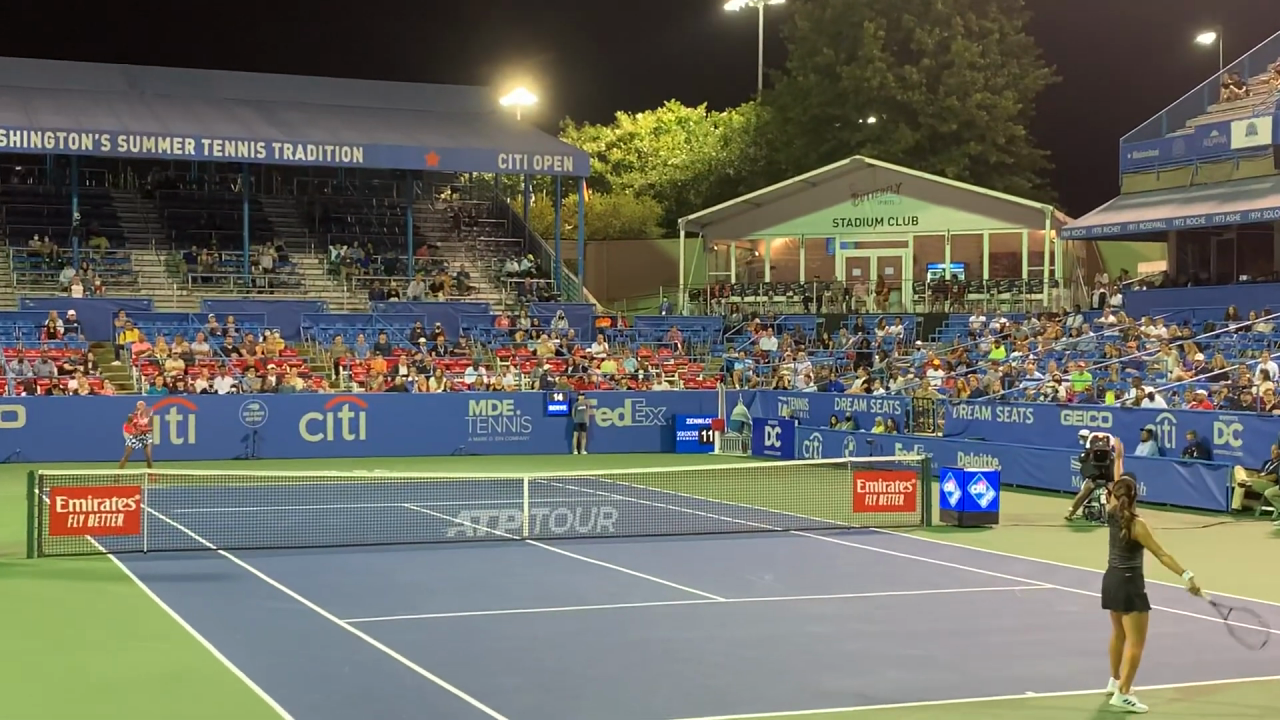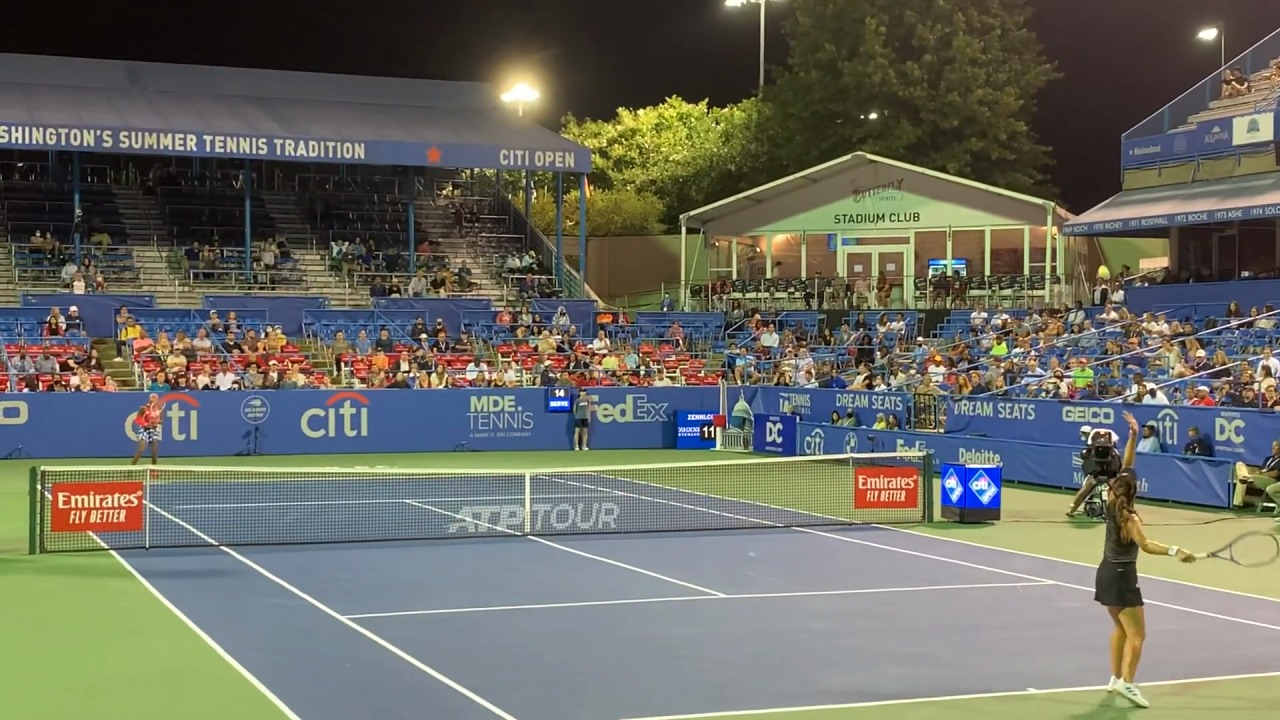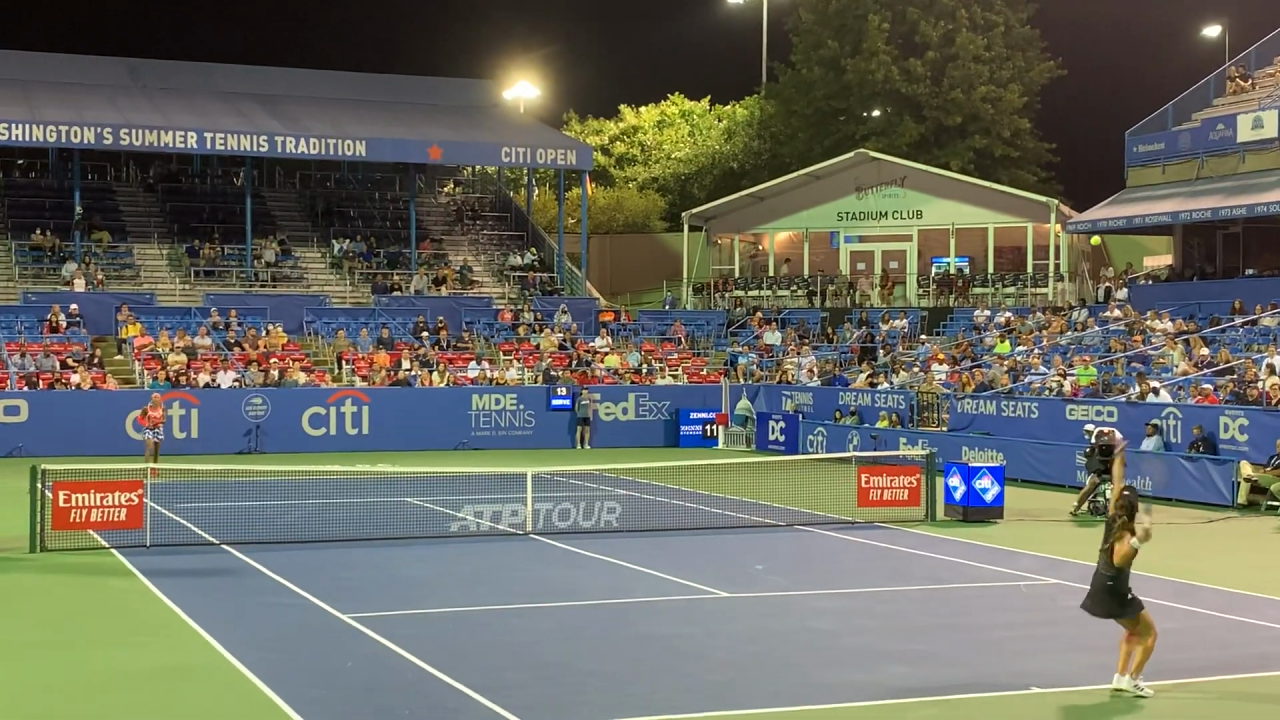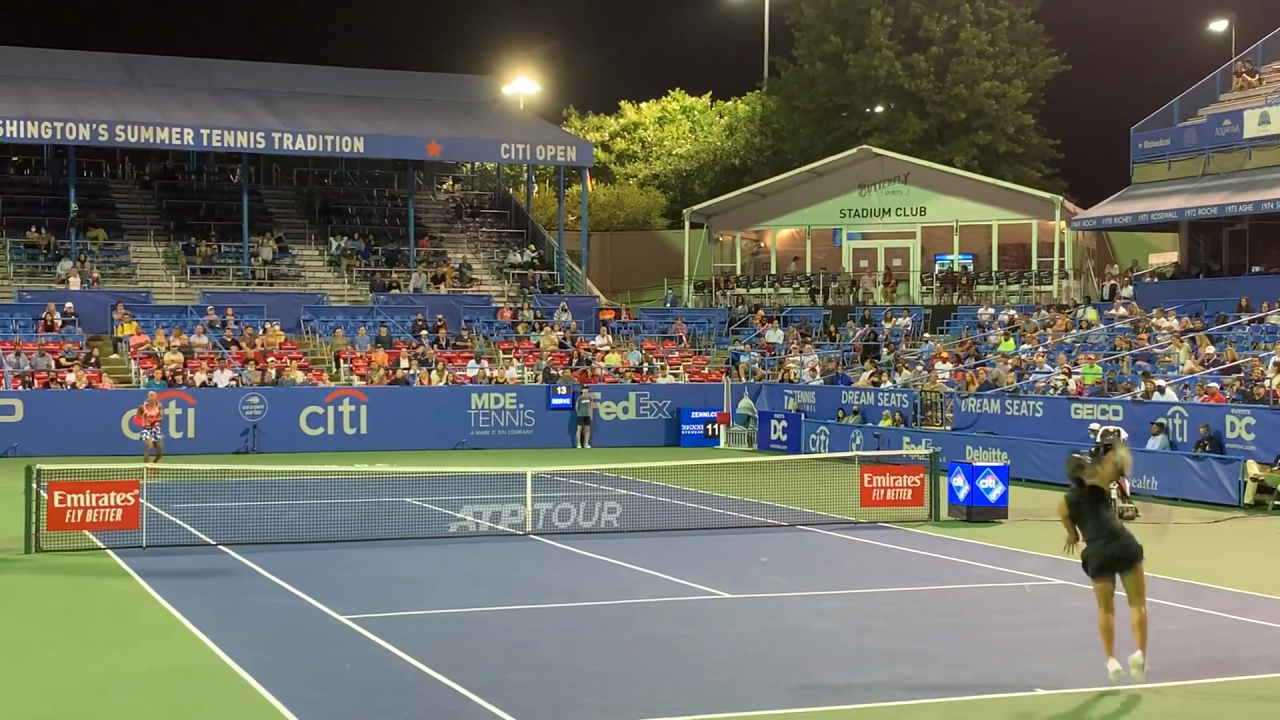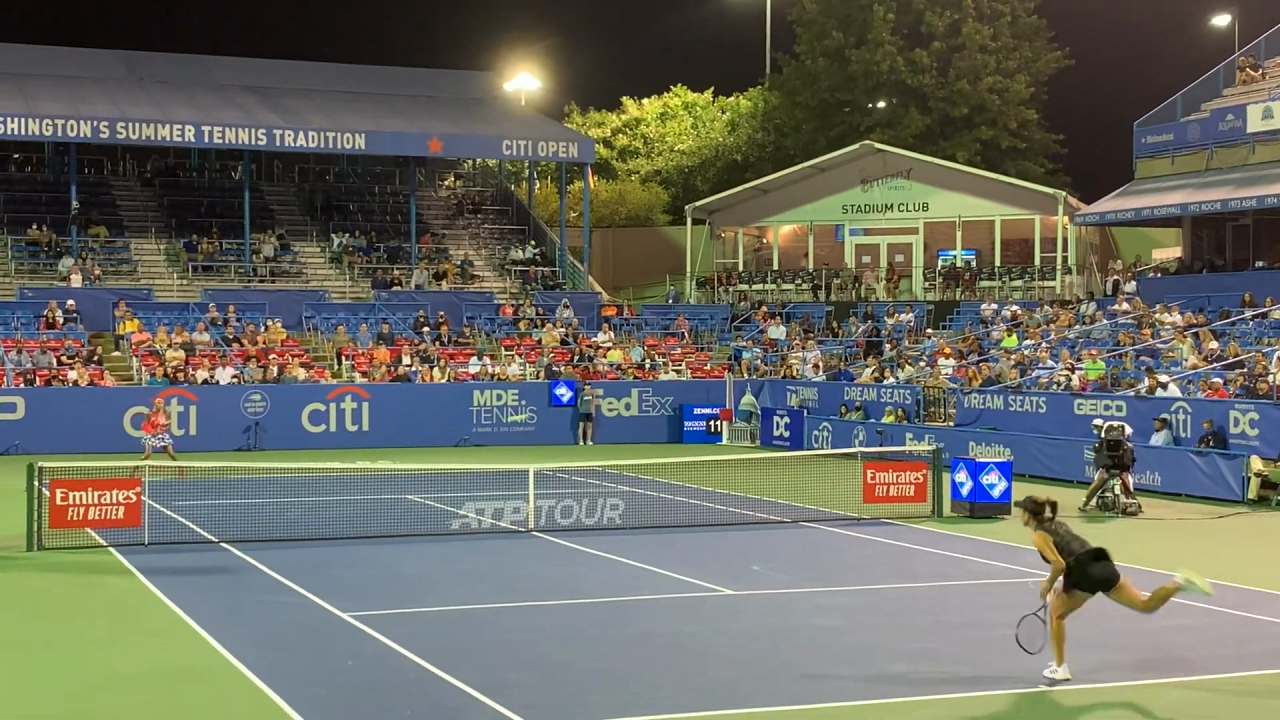
dt=0.3s
person 1, frame 1
left shoulder: (1112, 510)
right shoulder: (1136, 525)
left elbow: (1117, 495)
right elbow: (1162, 555)
left wrist: (1118, 457)
right wrist: (1187, 576)
left hip: (1111, 579)
right hip: (1128, 584)
left knee: (1120, 636)
right knee: (1135, 643)
left ankle: (1115, 681)
right ankle: (1123, 695)
person 1, frame 2
left shoulder: (1111, 505)
right shoulder: (1130, 519)
left elbow: (1126, 467)
right elbow: (1146, 545)
right wrist: (1175, 551)
left hip: (1105, 574)
right hip: (1122, 577)
left knee: (1120, 629)
right knee: (1136, 635)
left ankle: (1115, 679)
right ankle: (1126, 682)
person 1, frame 3
left shoulder: (1114, 517)
right shoulder: (1123, 535)
left elbow: (1118, 484)
right elbow: (1119, 561)
left wrist: (1119, 455)
right wrist: (1138, 542)
left hip: (1101, 588)
right hip: (1114, 591)
left knee: (1133, 631)
right knee: (1149, 634)
left ankle: (1121, 677)
right ankle: (1132, 680)
person 1, frame 4
left shoulder: (1064, 504)
right shoulder: (1096, 487)
left elbow: (1073, 536)
left wrist: (1071, 537)
left hip: (1098, 554)
right hip: (1123, 547)
left knee: (1106, 610)
right knee: (1138, 605)
right ankle: (1139, 654)
person 1, frame 5
left shoulder: (1039, 536)
right shoulder: (1055, 524)
left elbow: (1059, 564)
left wrist: (1048, 583)
left hip: (1085, 573)
right hip: (1101, 568)
left knee: (1057, 615)
right knee: (1147, 605)
right ankle: (1180, 582)
